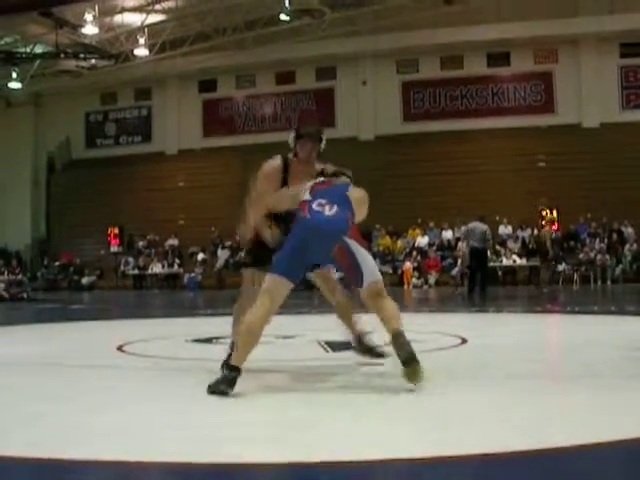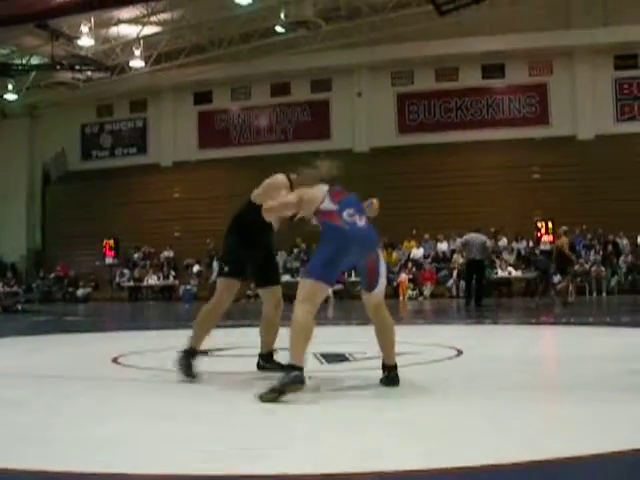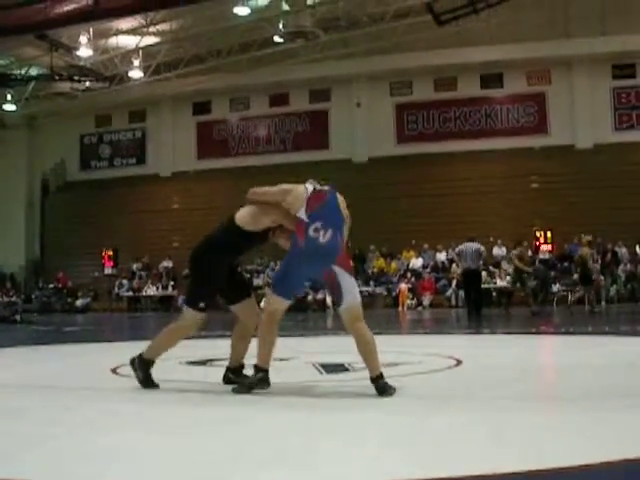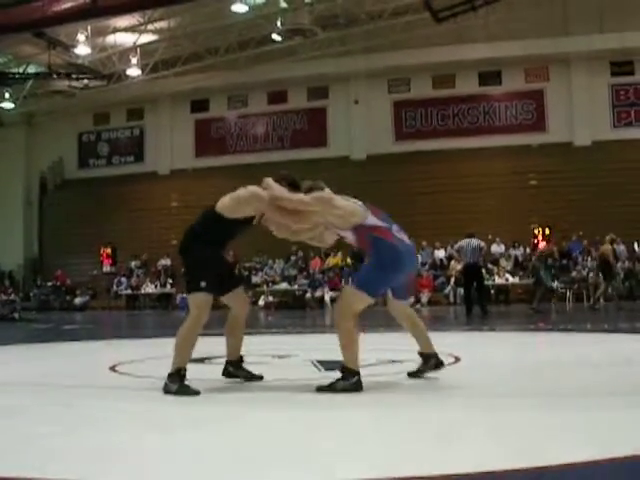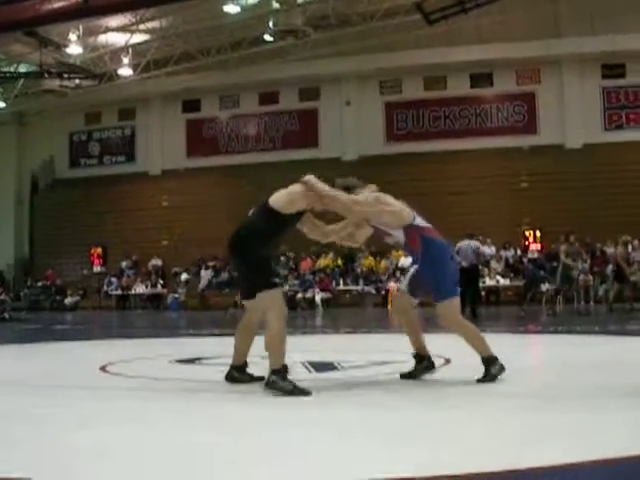
dt=0.5s
person 1, frame 1
left shoulder: (321, 171)
right shoulder: (274, 168)
right elbow: (253, 207)
right wrist: (264, 228)
right hip: (269, 233)
left knee: (330, 285)
right knee: (249, 291)
left ankle: (359, 340)
right ankle: (234, 349)
person 1, frame 2
right shoulder: (279, 184)
right elbow: (274, 222)
left hip: (261, 243)
right hip: (239, 239)
left knee: (274, 302)
right knee: (223, 299)
left ankle: (265, 357)
right ankle: (189, 354)
person 1, frame 3
left shoulder: (271, 219)
right shoulder: (270, 210)
left hip: (224, 263)
right hip: (208, 260)
left knee: (251, 316)
right knee: (189, 323)
left ankle: (234, 371)
right ankle: (143, 361)
person 1, frame 4
left shoulder: (261, 207)
right shoulder: (254, 196)
left elbow: (288, 231)
right elbow: (290, 218)
left hip: (212, 252)
right hip: (197, 248)
left knee: (241, 305)
right knee: (200, 314)
left ankle: (233, 364)
right ankle: (175, 377)
person 1, frame 5
left shoulder: (300, 209)
right shoulder: (302, 192)
left elbow: (325, 235)
left hip: (246, 247)
right hip: (249, 247)
left knee: (255, 312)
right knee: (277, 310)
left ankle: (237, 369)
right ankle: (277, 376)
person 2, frame 1
left shoulder: (308, 187)
right shoulder: (358, 195)
left elbow: (271, 203)
left hip: (305, 230)
right hip: (337, 232)
left knee: (265, 302)
left ankle: (231, 374)
right ankle: (399, 340)
person 2, frame 2
left shoulder: (308, 195)
right shoulder: (352, 197)
left elbow: (269, 210)
left hip: (339, 238)
right hip: (368, 239)
left knee: (305, 303)
right knee: (376, 307)
left ankle: (294, 372)
right ankle: (391, 371)
person 2, frame 3
left shoulder: (295, 190)
right shoulder: (338, 199)
left elbow: (253, 195)
left wrist: (273, 199)
left hip: (303, 255)
right hip: (332, 257)
left knee: (271, 312)
right knee: (355, 321)
left ankle: (260, 375)
right ankle: (378, 380)
person 2, frame 4
left shoulder: (326, 201)
right shoulder: (339, 211)
left elbow: (280, 198)
right elbow: (322, 241)
left wrist: (269, 183)
left hip: (389, 257)
right hip: (408, 256)
left knee: (344, 311)
right knee: (400, 310)
left ankle: (351, 375)
right ankle: (431, 358)
person 2, frame 5
left shoulder: (375, 202)
right shoulder: (368, 212)
left elbow: (342, 203)
right elbow: (354, 239)
left wrist: (313, 182)
left hip: (438, 256)
right hip: (425, 259)
left knee: (450, 319)
right knee: (399, 308)
left ankle: (492, 362)
right ankle: (424, 360)
